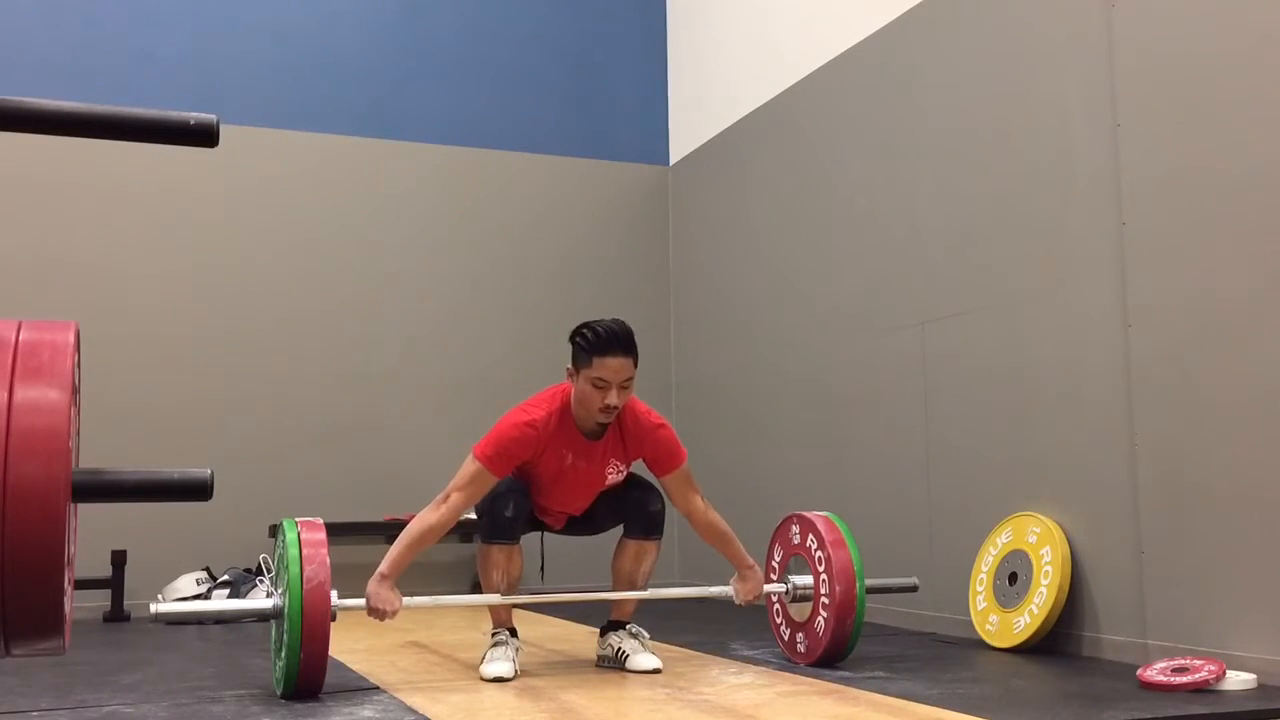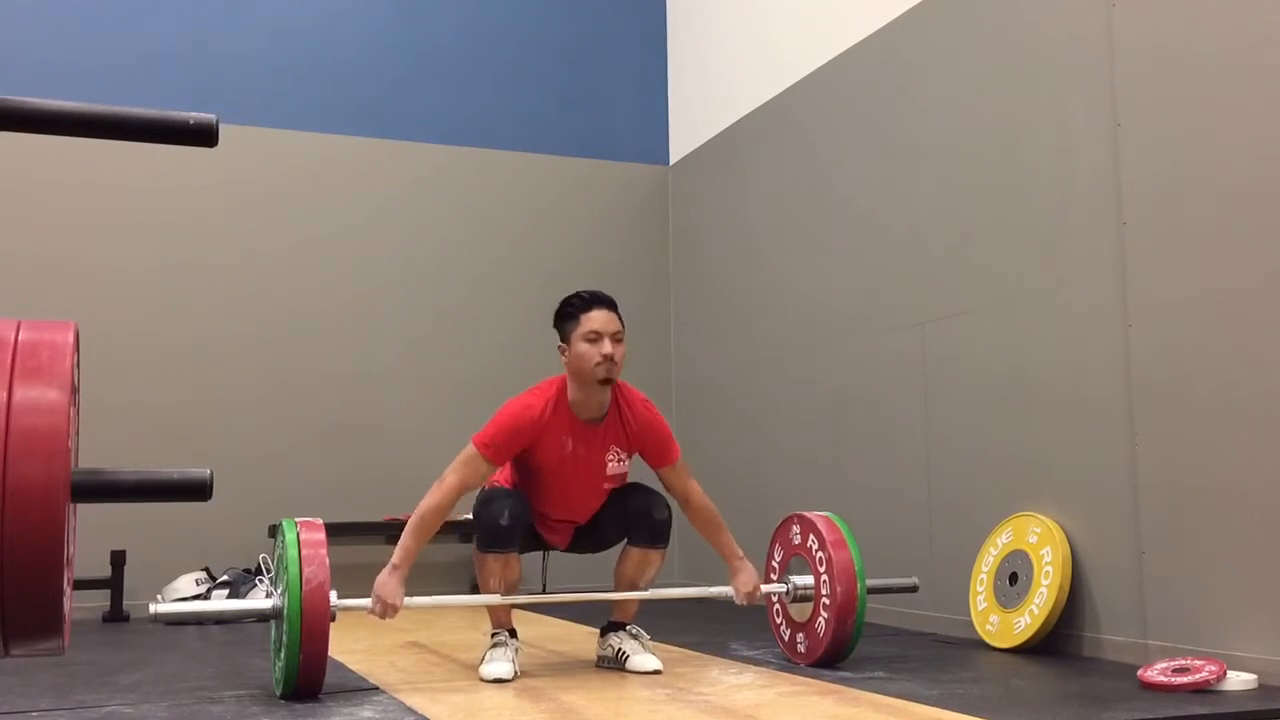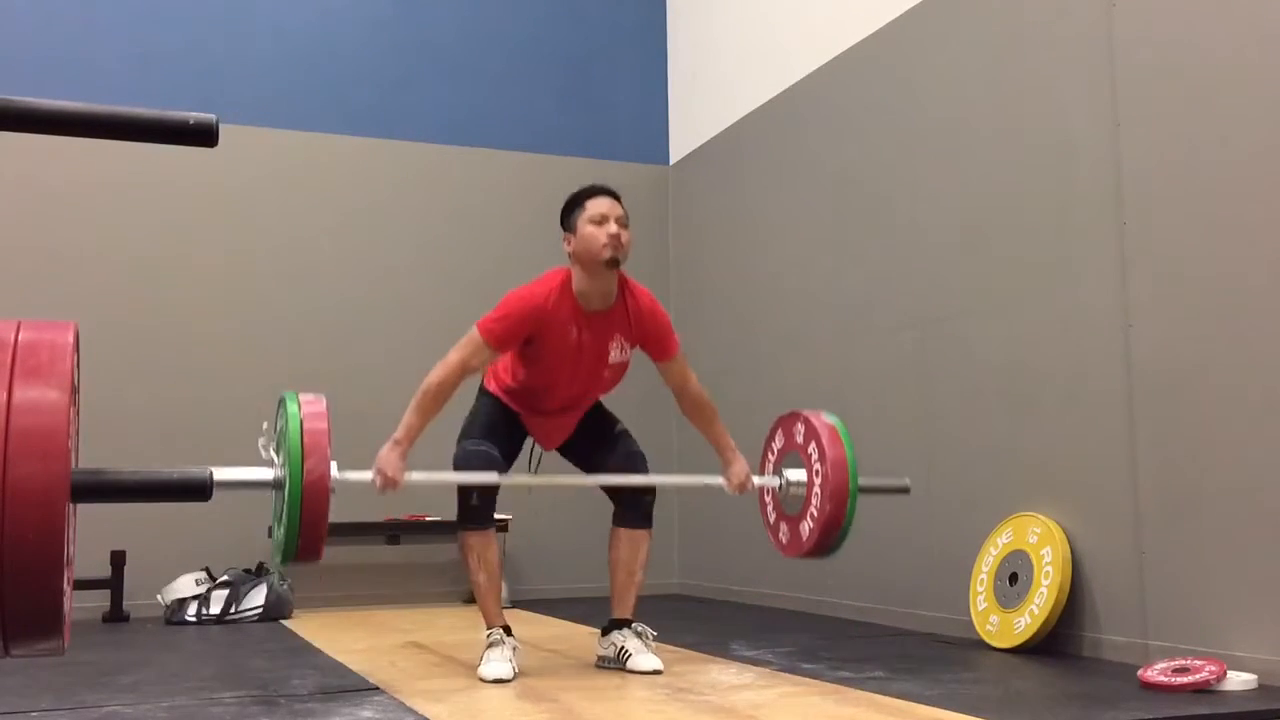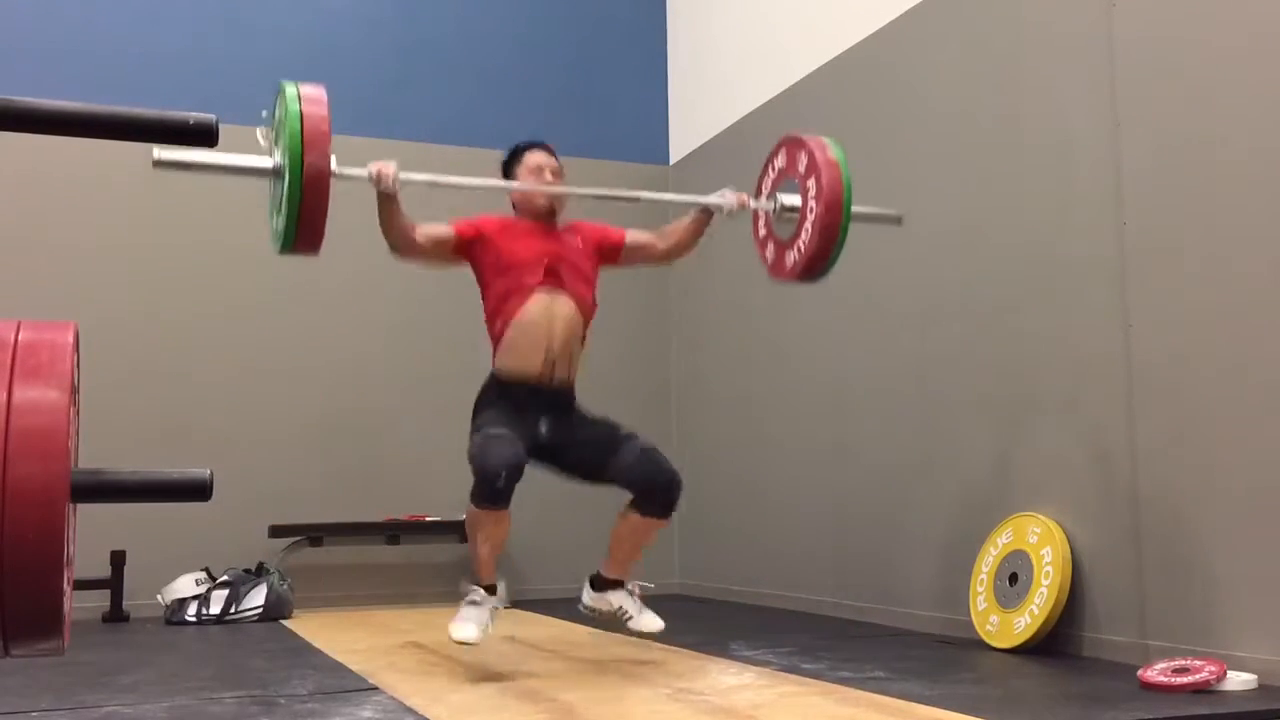
dt=0.5s
person 1, frame 1
left shoulder: (648, 428)
right shoulder: (529, 423)
left elbow: (694, 504)
right elbow: (451, 502)
left wrist: (746, 569)
right wrist: (384, 578)
left hip: (585, 507)
right hip: (524, 502)
left knee: (648, 505)
right knee: (500, 505)
left ankle: (617, 634)
right ankle: (503, 638)
person 1, frame 2
left shoulder: (640, 415)
right shoulder: (530, 413)
left elbow: (688, 493)
right elbow: (449, 488)
left wrist: (738, 563)
right wrist: (394, 572)
left hip: (589, 522)
right hip: (524, 517)
left knee: (652, 510)
right knee: (496, 509)
left ankle: (618, 634)
right ankle: (502, 639)
person 1, frame 3
left shoulder: (642, 310)
right shoulder: (537, 300)
left elbow: (687, 388)
right elbow: (454, 367)
left wrist: (731, 457)
right wrist: (397, 445)
left hip: (579, 411)
right hip: (508, 405)
left knee: (637, 491)
right knee: (474, 495)
left ankle: (619, 633)
right ankle: (498, 638)
person 1, frame 4
left shoulder: (588, 237)
right shoulder: (492, 235)
left elbow: (666, 244)
right elbow: (409, 243)
left wrist: (715, 209)
right wrist: (387, 191)
left hip: (565, 412)
right hip: (507, 405)
left knee: (659, 483)
right knee: (494, 472)
left ankle: (606, 586)
right ankle: (480, 597)
